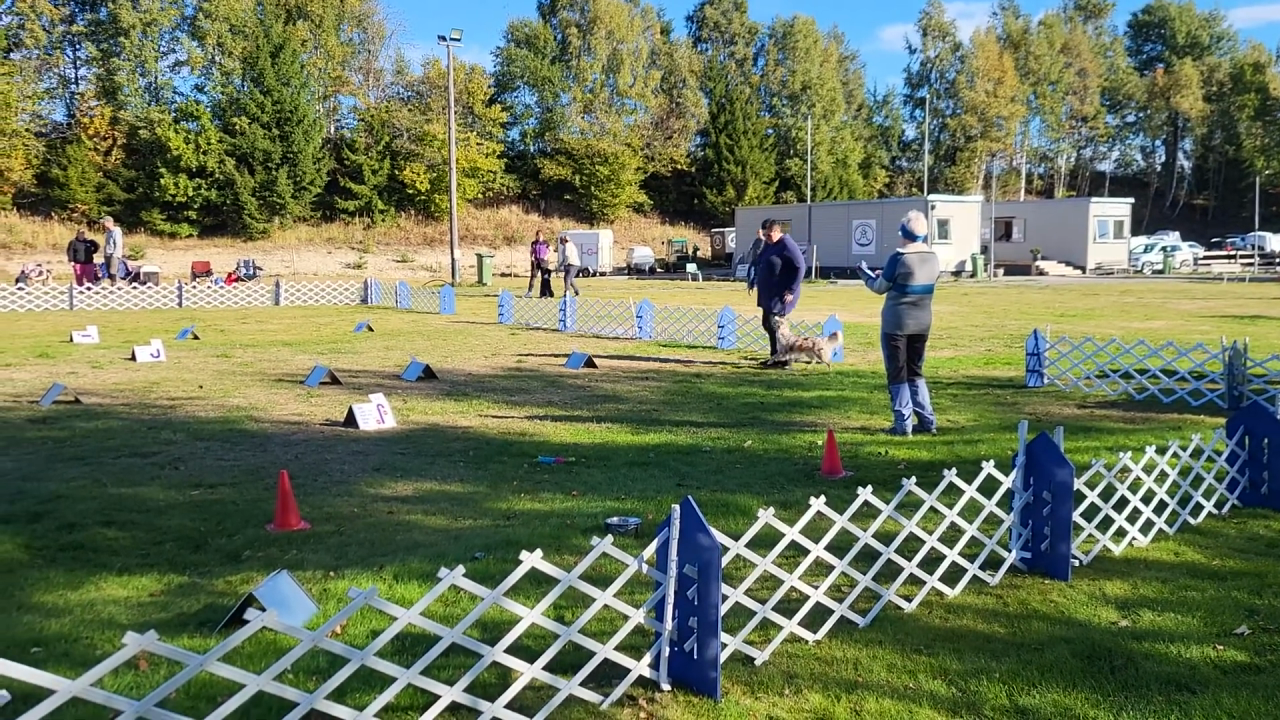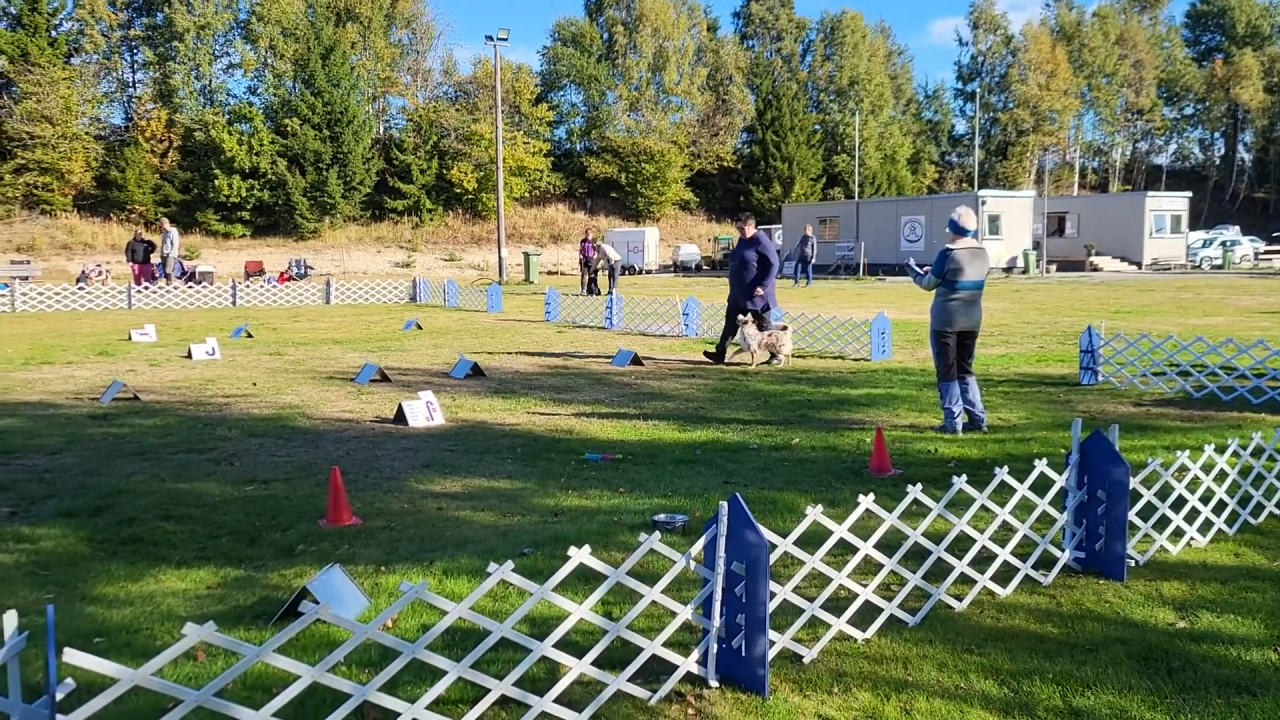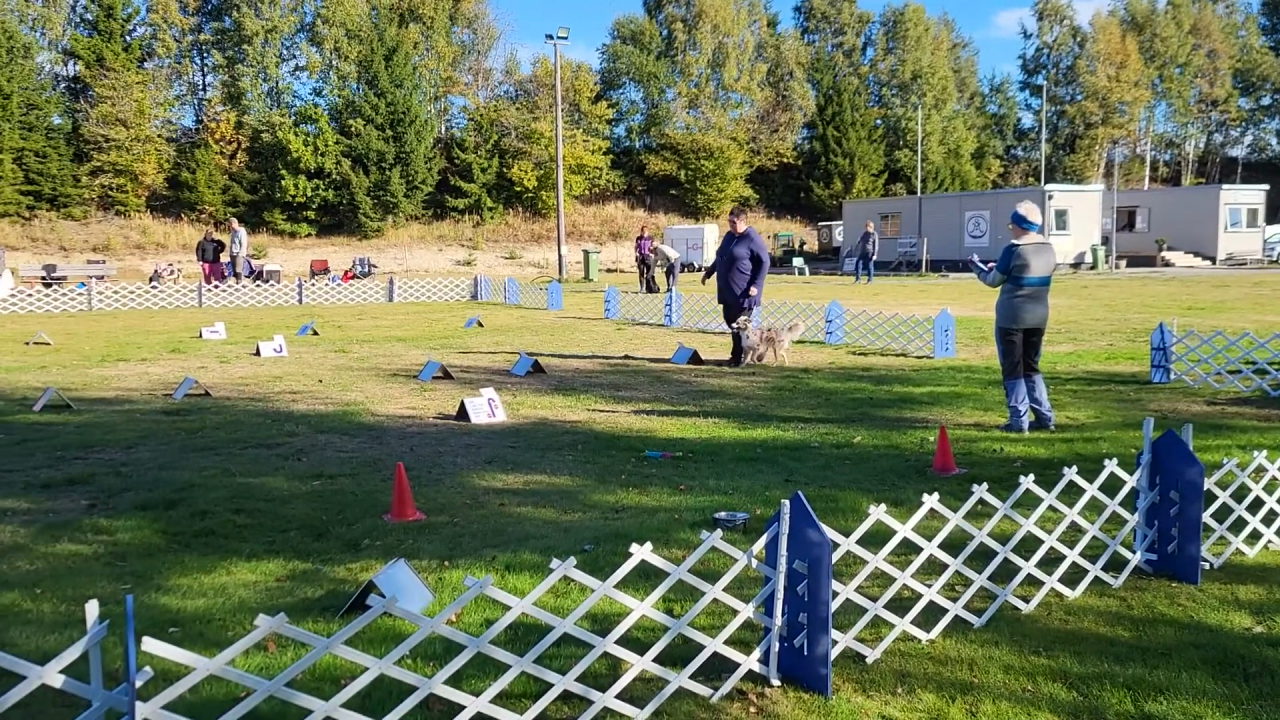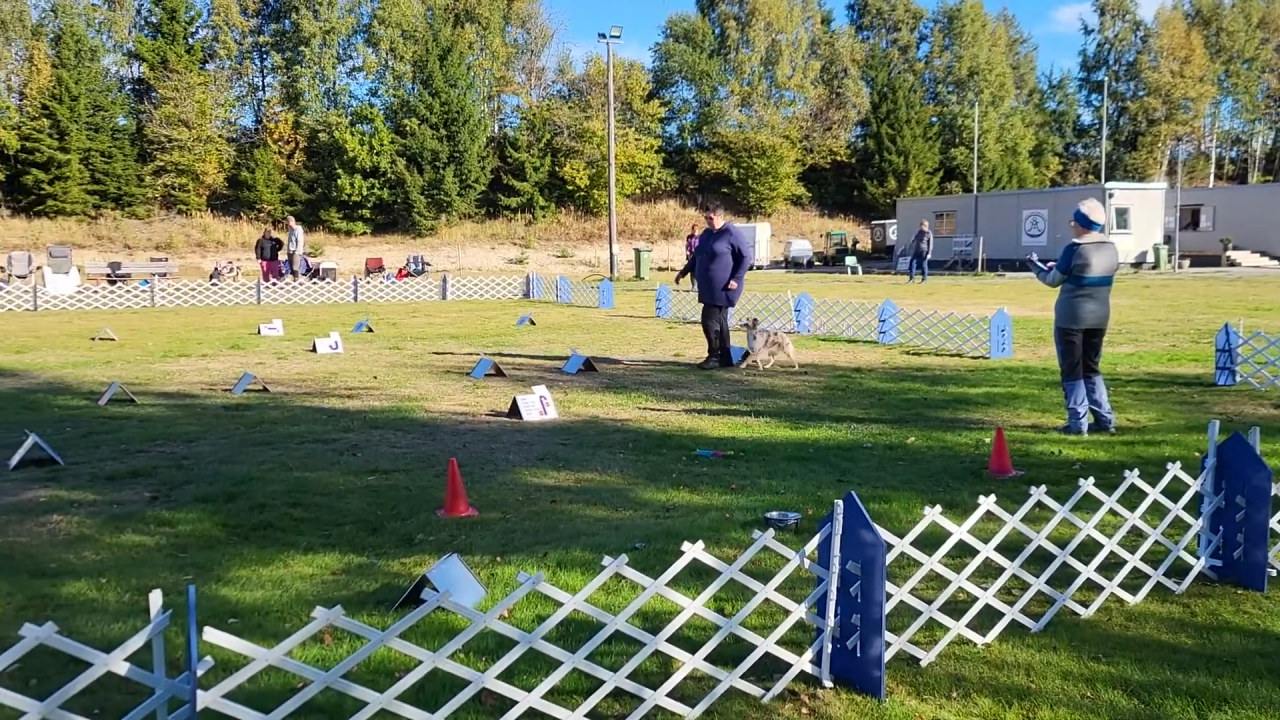
dt=0.7s
person 1, frame 1
left shoulder: (899, 258)
right shoulder: (933, 259)
left elbow: (880, 288)
left wrist: (865, 274)
right wrist: (884, 276)
left hip: (896, 323)
right hip: (922, 324)
left knee: (897, 375)
right knee: (915, 373)
left ankle: (903, 425)
right ankle: (927, 421)
person 1, frame 2
left shoulder: (948, 254)
right shoulder: (983, 254)
left elbow: (929, 284)
left wrist: (914, 270)
right wrist: (933, 272)
left hip: (945, 320)
right hip: (972, 320)
left knee: (947, 372)
right knee: (965, 370)
left ankle: (953, 423)
right ankle: (978, 419)
person 1, frame 3
left shoulder: (1014, 250)
right shoulder: (1049, 250)
left elbow: (994, 281)
left wrist: (977, 266)
right wrist: (999, 268)
left hip: (1011, 317)
right hip: (1038, 317)
left knee: (1013, 370)
right knee: (1031, 368)
left ankle: (1019, 421)
right ankle: (1045, 418)
person 1, frame 4
left shoulder: (1075, 249)
right shoulder: (1112, 249)
left elbow: (1054, 281)
left wrist: (1036, 265)
right wrist: (1058, 268)
left hip: (1071, 317)
right hip: (1099, 318)
left knee: (1072, 371)
right knee: (1091, 369)
left ankle: (1078, 423)
right ankle: (1105, 420)
